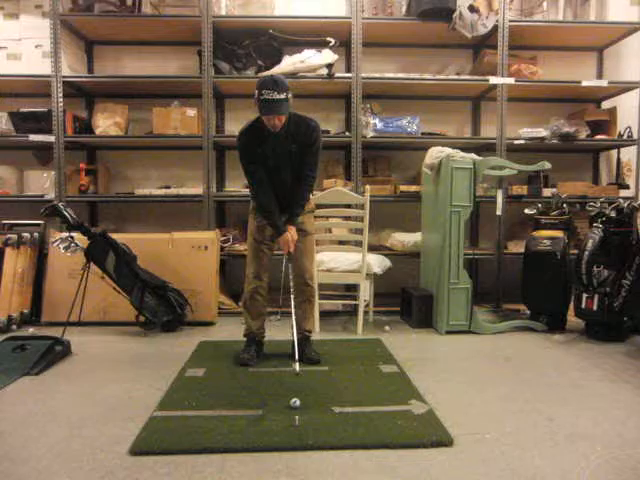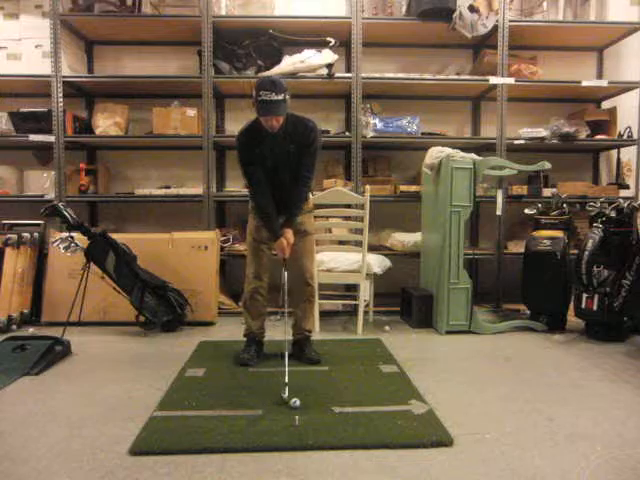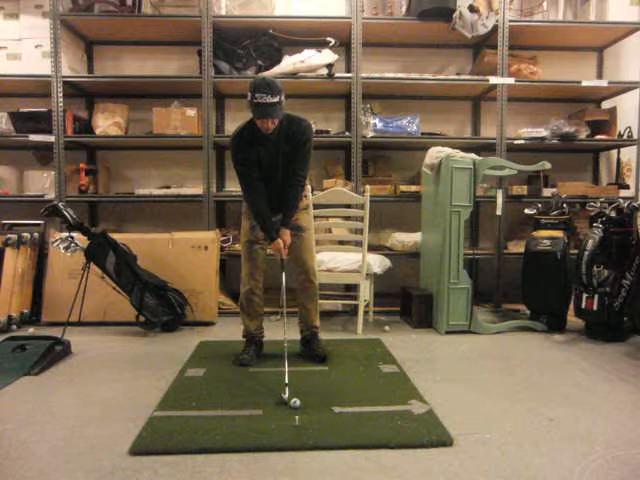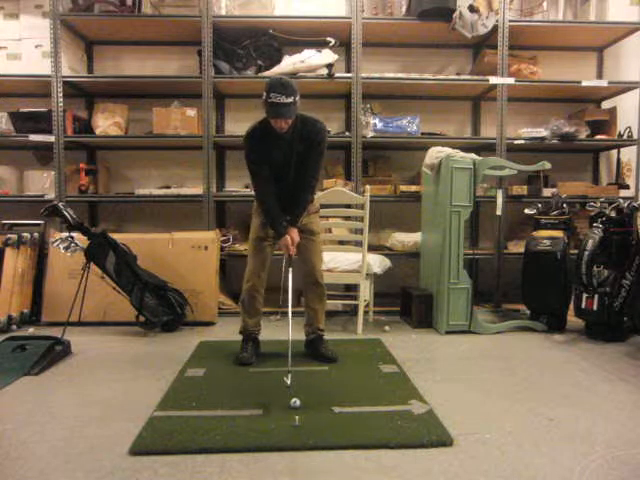
dt=0.3s
person 1, frame 1
left shoulder: (308, 129)
right shoulder: (248, 136)
left elbow: (307, 179)
right elbow: (258, 186)
left wrist: (292, 222)
right wrist: (278, 228)
left hip: (299, 209)
right hip: (263, 210)
left knee: (304, 276)
right knee: (256, 276)
left ankle: (302, 339)
right ankle: (254, 339)
person 1, frame 2
left shoulder: (306, 130)
right shoulder: (246, 138)
left elbow: (304, 180)
right elbow: (257, 188)
left wrist: (289, 225)
right wrist: (275, 232)
left hip: (298, 209)
right hip: (262, 211)
left knee: (304, 276)
right knee: (256, 276)
left ankle: (302, 339)
right ankle: (254, 339)
person 1, frame 3
left shoulder: (300, 129)
right shoulder: (241, 139)
left elbow: (297, 179)
right elbow: (252, 190)
left wrist: (285, 225)
right wrist: (271, 233)
left hip: (294, 207)
right hip: (256, 210)
left knee: (306, 271)
right knee: (251, 276)
left ankle: (310, 335)
right ankle: (253, 339)
person 1, frame 4
left shoulder: (315, 130)
right shoulder: (255, 137)
left elbow: (309, 180)
right elbow: (263, 187)
left wrist: (294, 224)
right wrist: (280, 230)
left hip: (304, 208)
right hip: (267, 209)
left knee: (313, 274)
right knee: (255, 273)
left ankle: (315, 337)
right ankle: (250, 337)
